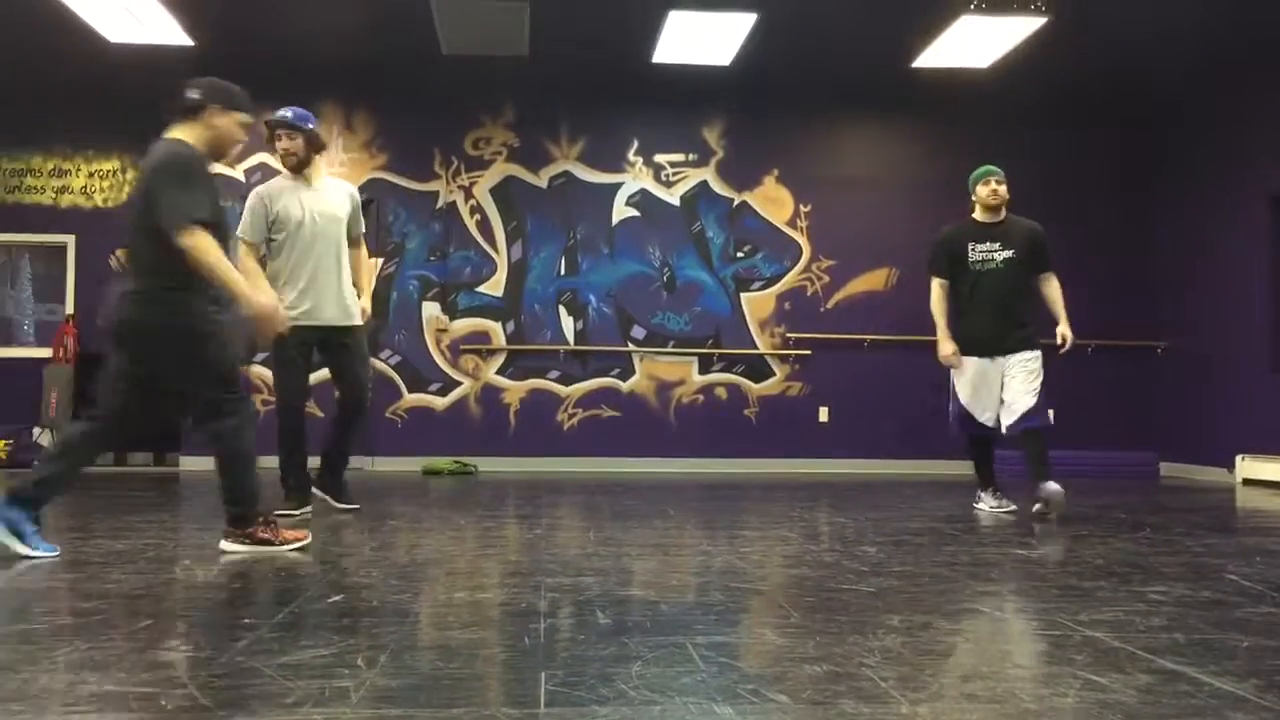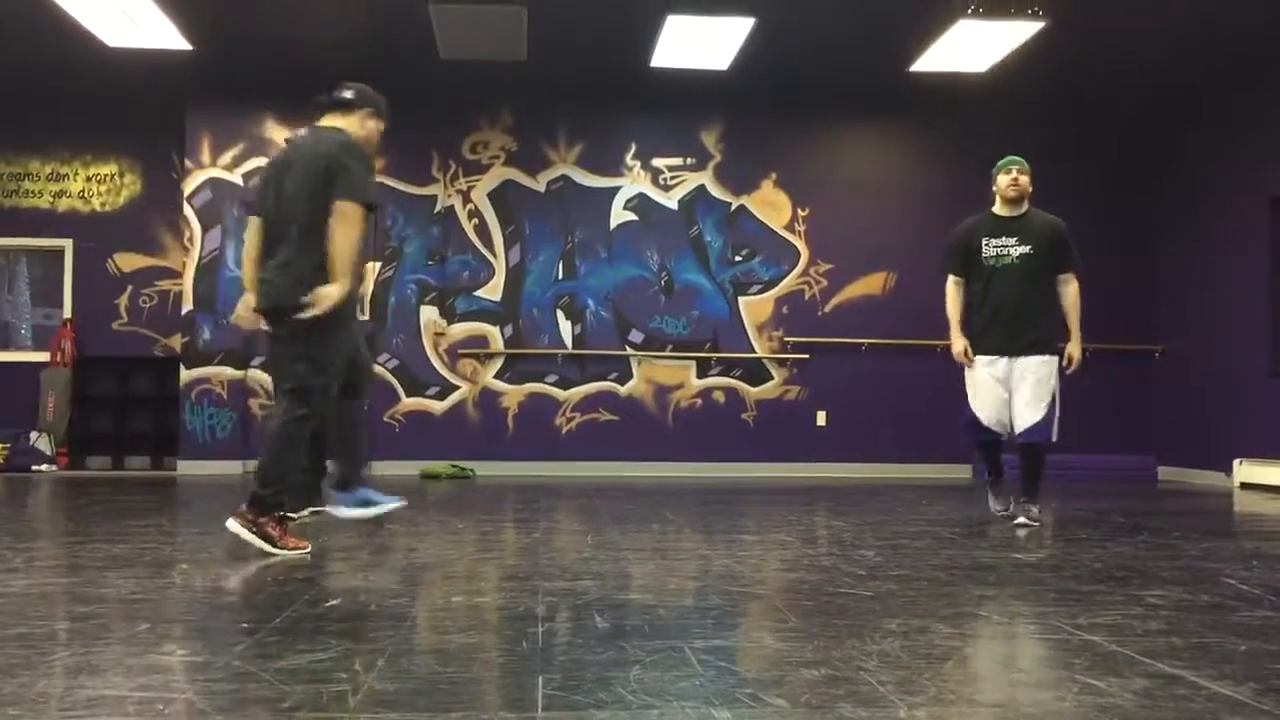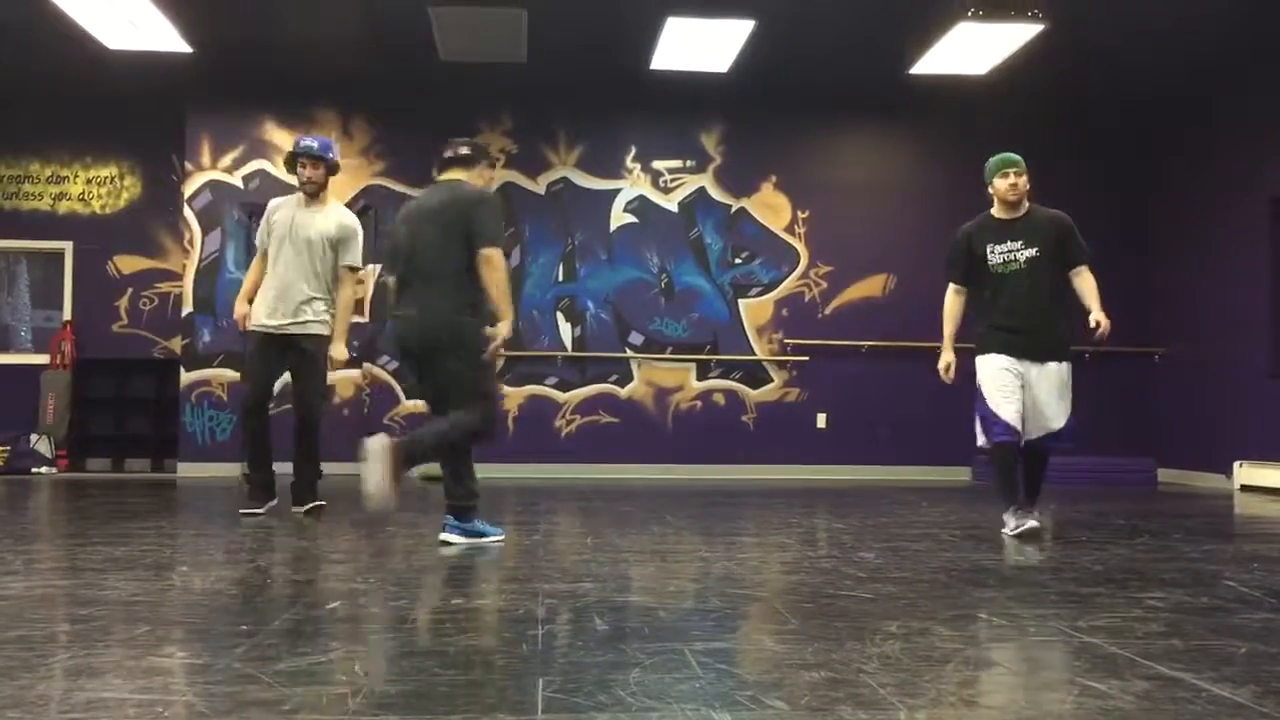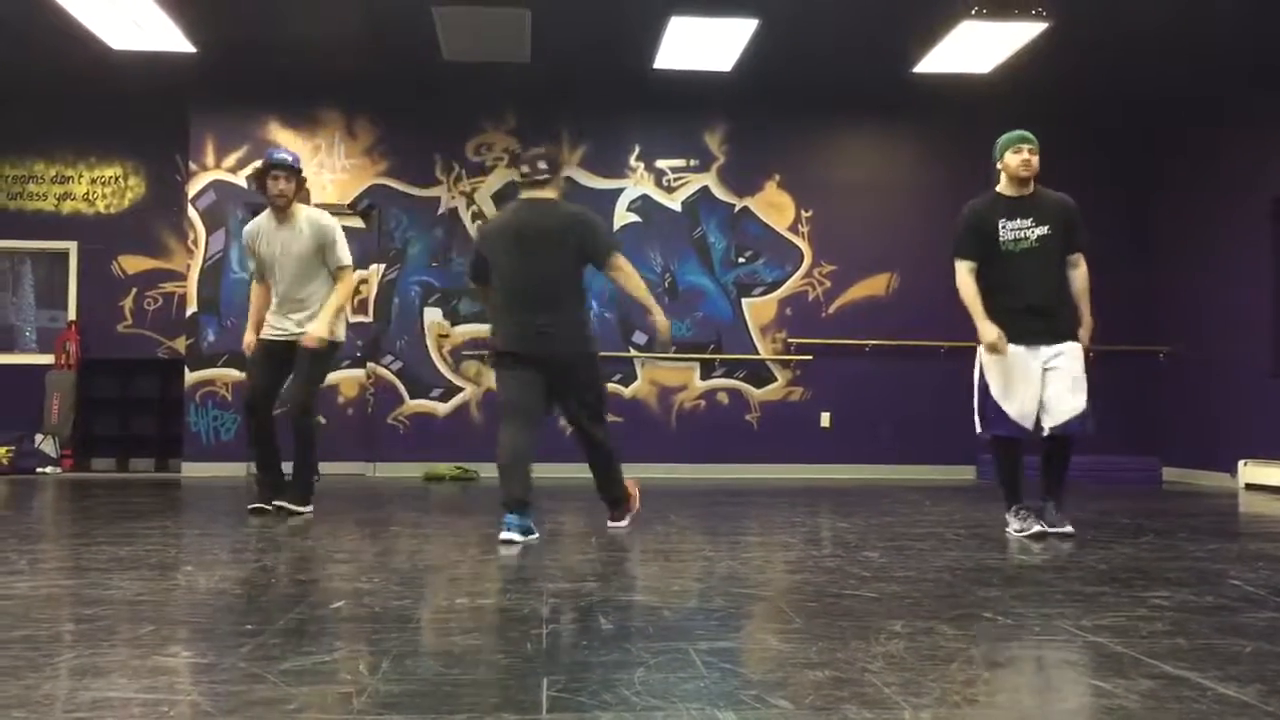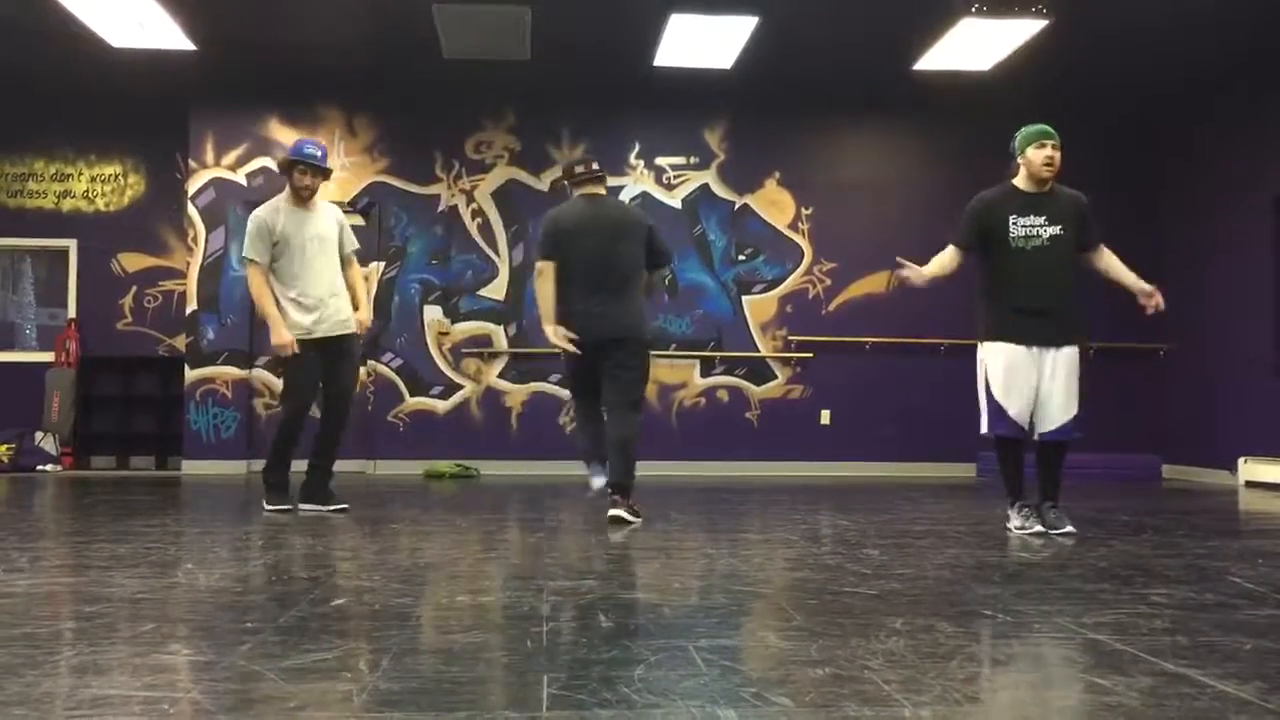
dt=0.4s
person 1, frame 1
left shoulder: (175, 160)
right shoulder: (181, 163)
right elbow: (192, 237)
left wrist: (249, 285)
right wrist: (246, 294)
left hip: (147, 315)
right hip: (177, 316)
left knee: (112, 418)
right knee: (229, 413)
right ankle: (246, 525)
person 1, frame 2
left shoulder: (287, 153)
right shoulder: (349, 150)
left elbow: (258, 224)
right elbow: (347, 213)
left wrist: (251, 290)
right wrist: (341, 280)
left hip: (283, 292)
right hip: (319, 297)
left knee: (352, 382)
right knee: (304, 401)
left ankle: (350, 489)
right ankle: (260, 512)
person 1, frame 3
left shoulder: (411, 210)
right shoulder: (479, 199)
left elbow: (396, 276)
right elbow: (489, 257)
right wrist: (505, 318)
left hip: (411, 329)
right hip: (453, 327)
left knee: (451, 416)
right knee: (478, 415)
left ankle: (461, 518)
right ankle: (393, 452)
person 1, frame 4
left shoulder: (492, 227)
right shoulder: (577, 220)
left elbow: (480, 286)
right elbow: (616, 264)
right wrist: (654, 309)
left hip: (513, 345)
right hip: (568, 342)
left knee: (516, 427)
right knee: (590, 424)
left ankle: (514, 516)
right ankle: (617, 504)
person 1, frame 5
left shoulder: (556, 219)
right shoulder: (635, 219)
left elbow: (543, 271)
right elbow: (658, 268)
left wrist: (549, 322)
left hip: (578, 328)
right hip: (627, 328)
left knee: (586, 403)
right knee: (623, 410)
left ankle: (597, 468)
right ankle: (620, 496)
person 2, frame 1
left shoulder: (1029, 232)
right shoulder: (953, 237)
left elbow: (1047, 279)
right elbow: (939, 288)
left wrist: (1062, 321)
right wrist: (943, 336)
left hip: (1020, 344)
right hip: (972, 346)
left knee: (1029, 415)
right knee: (978, 420)
left ankle: (1043, 486)
right ankle: (986, 490)
person 2, frame 2
left shoulder: (1051, 228)
right shoulder: (970, 230)
left elbow: (1067, 283)
right elbow: (955, 283)
left wrist: (1074, 337)
right wrist: (956, 333)
left hip: (1037, 346)
right hip: (986, 346)
left knee: (1033, 427)
right knee: (986, 424)
left ankle: (1029, 502)
right ankle: (996, 480)
person 2, frame 3
left shoulder: (1056, 224)
right shoulder: (972, 234)
left elbow: (1080, 273)
right elbow: (956, 292)
left wrist: (1095, 310)
right wrist: (947, 347)
left hip: (1049, 349)
right hip: (997, 349)
left knee: (1042, 432)
right knee: (1002, 429)
left ankle: (1030, 503)
right ankle: (1013, 510)
person 2, frame 4
left shoulder: (1061, 207)
right shoulder: (978, 212)
left elbow: (1076, 265)
right elbow: (965, 271)
left wrist: (1085, 320)
right wrist: (982, 322)
left hip: (1060, 334)
right hip: (1006, 337)
left knee: (1066, 420)
right knee: (1007, 424)
left ankle: (1052, 503)
right ankle: (1015, 509)
person 2, frame 5
left shoulder: (1074, 205)
right shoulder: (989, 205)
left elbow: (1096, 253)
right elbow: (957, 251)
left wrist: (1137, 286)
right wrist: (924, 274)
left hip: (1060, 335)
right hip: (1005, 335)
left knee: (1057, 423)
right knee: (1008, 422)
left ankle: (1050, 505)
right ankle: (1017, 506)
person 3, frame 1
left shoulder: (345, 193)
right shoulder: (266, 195)
left elbow: (357, 246)
right elbow: (247, 254)
left wrist: (364, 294)
left hip: (343, 316)
right hip: (291, 320)
left knee: (356, 397)
right knee: (291, 406)
left ankle: (331, 477)
right ankle: (295, 490)
person 3, frame 2
left shoulder: (345, 208)
right shoulder: (275, 204)
right elbow: (253, 256)
left wrist: (353, 302)
right wrist: (260, 305)
left hip: (329, 324)
right hip: (282, 322)
left knee: (326, 406)
right knee: (292, 403)
left ankle: (310, 488)
right ankle: (288, 492)
person 3, frame 3
left shoulder: (345, 222)
right shoulder: (276, 208)
left elbow: (347, 284)
left wrist: (340, 340)
right wrist: (243, 300)
left hip: (312, 330)
right hip: (264, 325)
left knee: (308, 411)
right knee: (254, 403)
left ankle: (306, 491)
right ankle: (260, 489)
person 3, frame 4
left shoulder: (322, 225)
right shoulder: (253, 231)
left elbow: (345, 278)
left wrist: (324, 322)
right wrist: (252, 328)
left hip: (318, 335)
right hip: (274, 334)
left knee: (299, 406)
right knee: (255, 404)
left ankle: (300, 491)
right ankle: (270, 486)
person 3, frame 5
left shoulder: (334, 215)
right shoulder: (265, 217)
right elbow: (256, 274)
left wrist: (363, 306)
right wrist: (276, 325)
left hip: (343, 330)
right hip: (299, 333)
left knee: (338, 409)
right knee: (296, 408)
left ankle: (316, 488)
right ankle: (276, 486)
